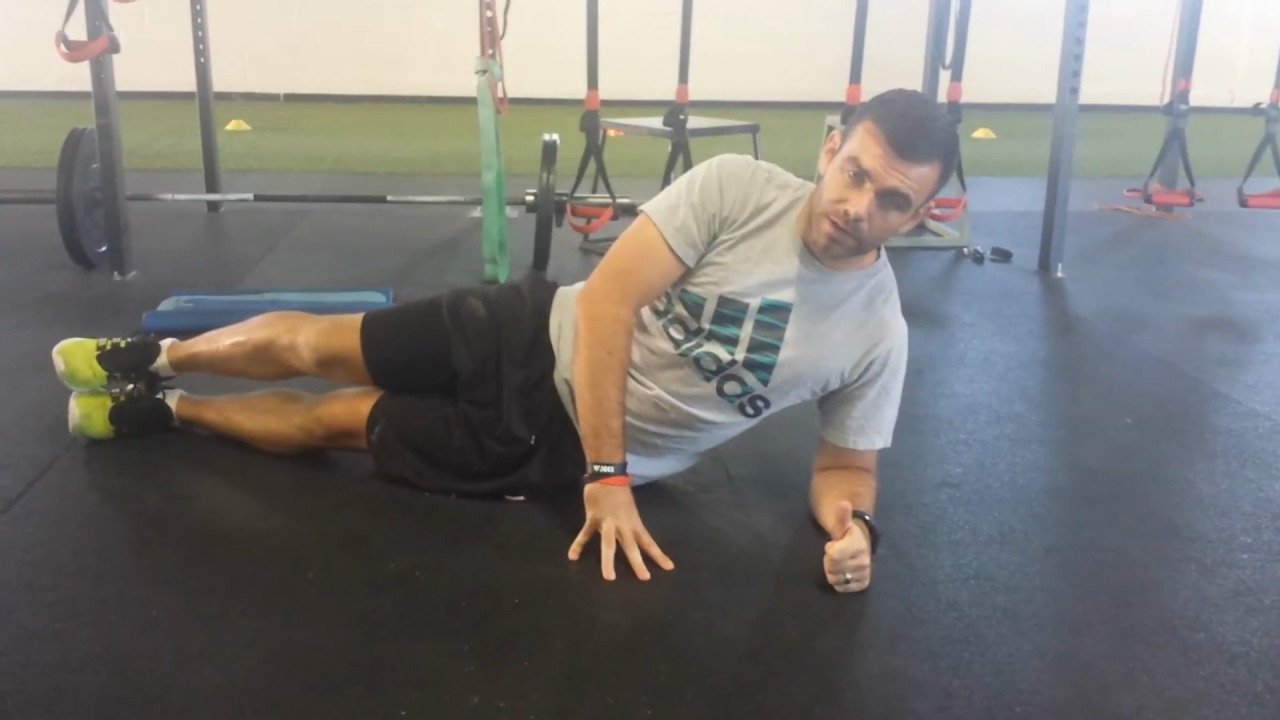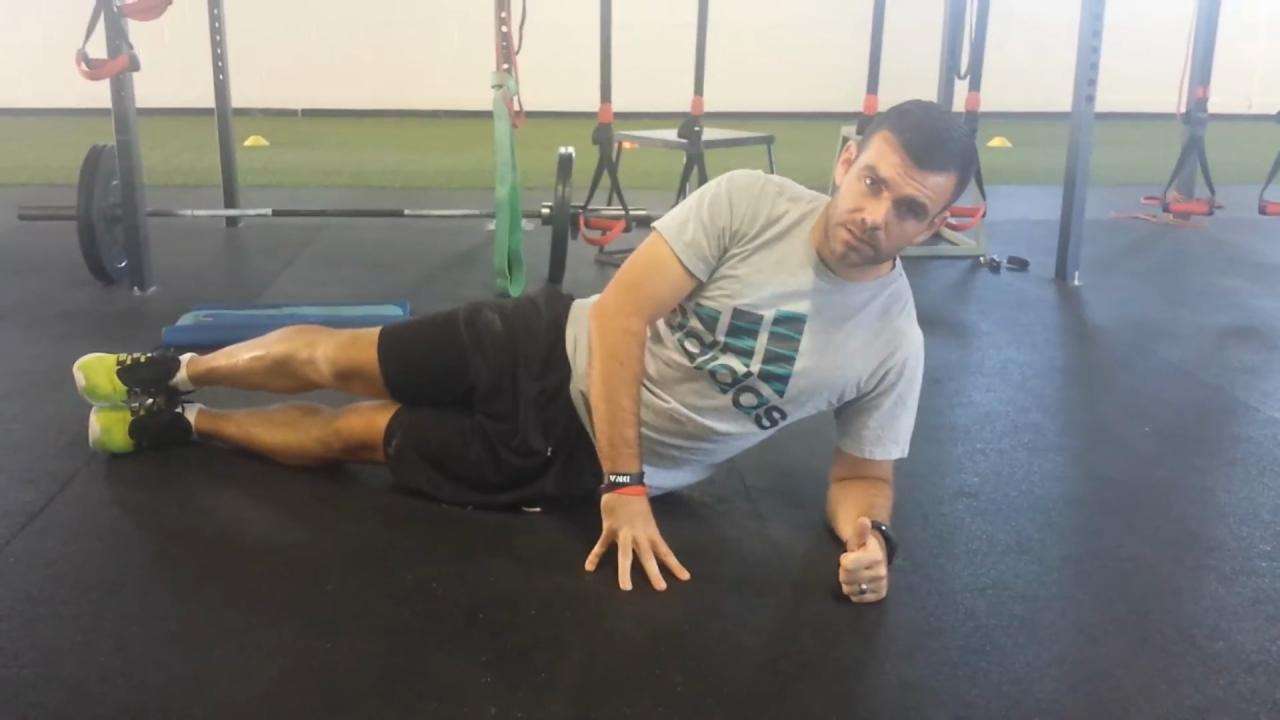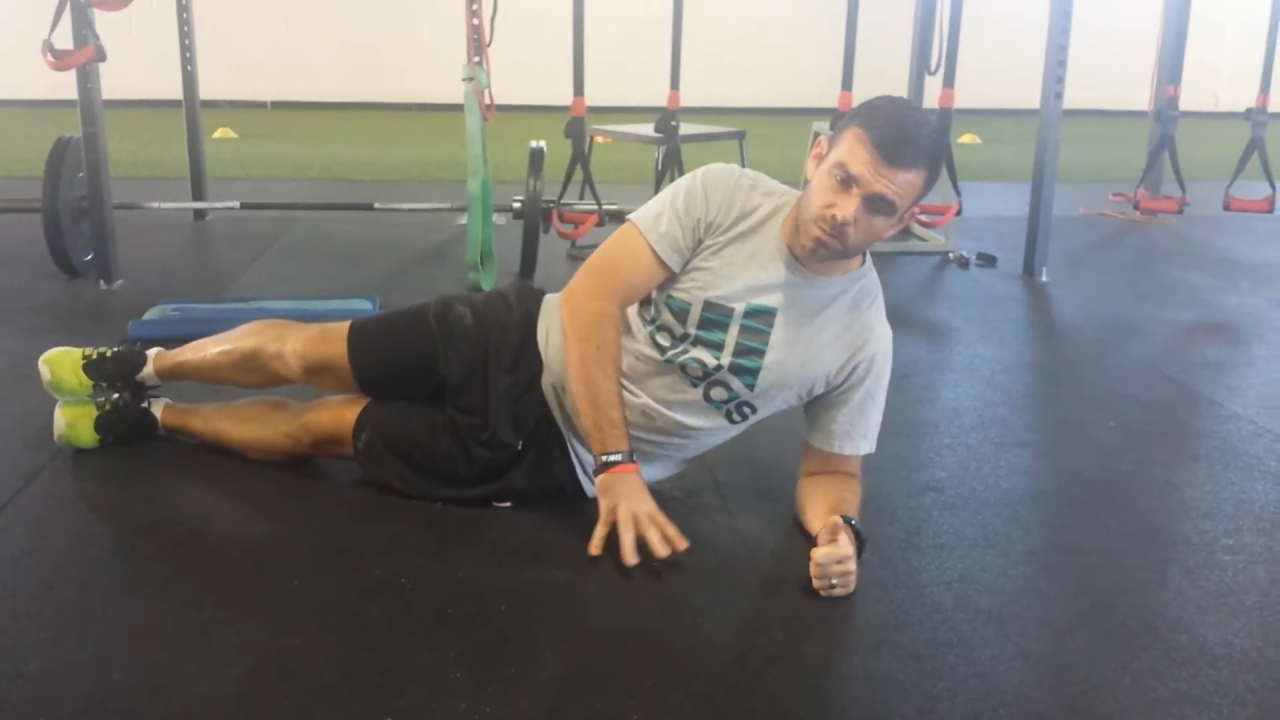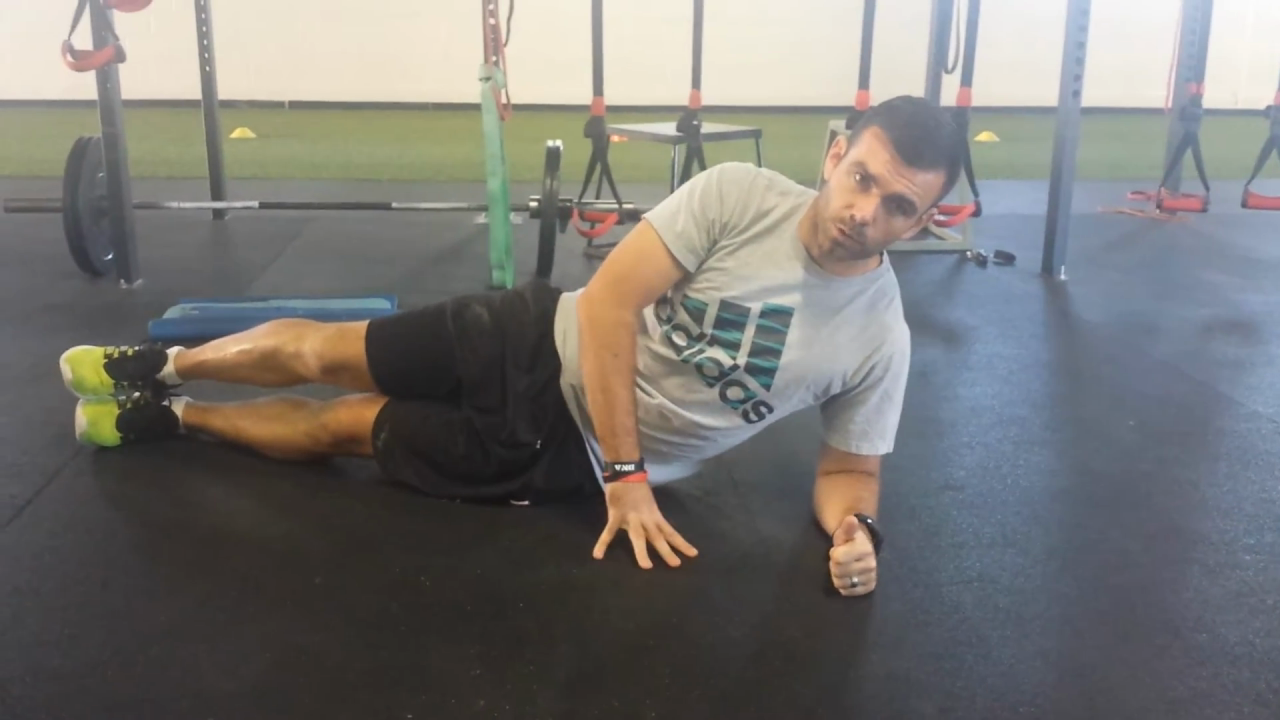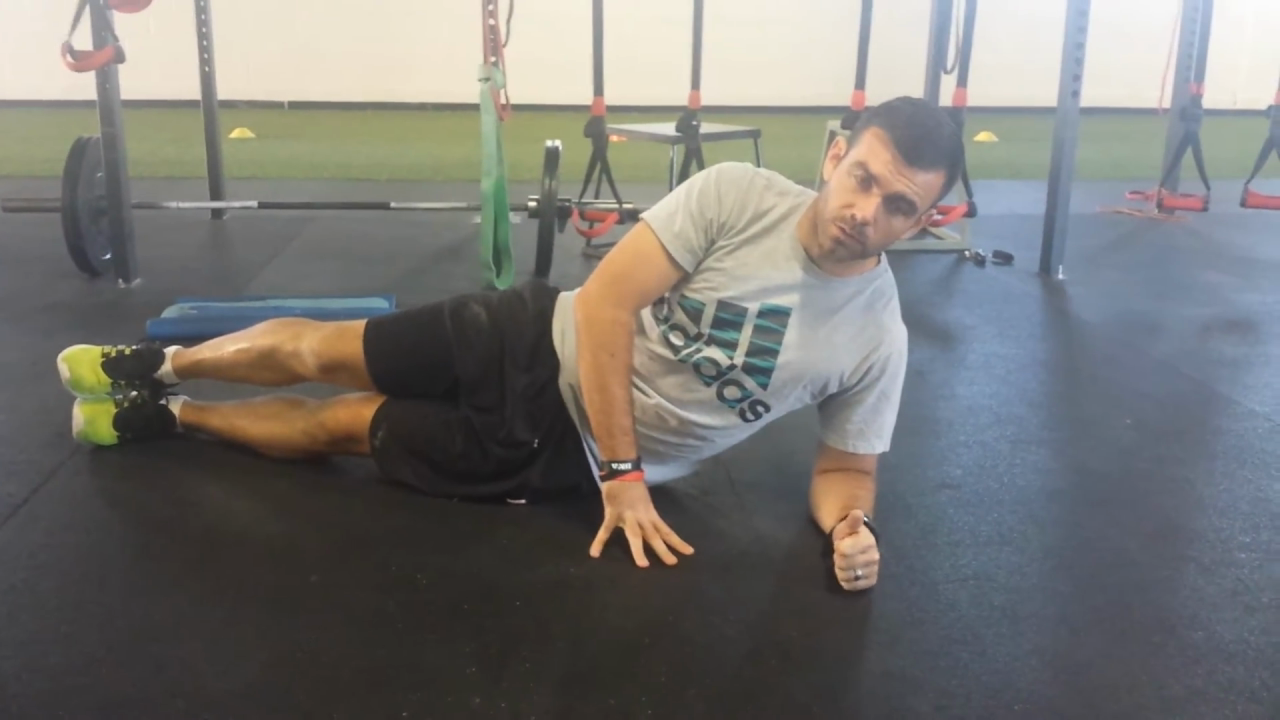
dt=0.4s
person 1, frame 1
left shoulder: (878, 334)
right shoulder: (736, 187)
left elbow: (846, 463)
right elbow: (608, 300)
left wrist: (853, 527)
right wrist: (611, 476)
left hip: (550, 444)
right hip: (534, 335)
left knee: (337, 419)
right knee: (314, 347)
left ankle: (164, 411)
right ankle: (158, 359)
person 1, frame 2
left shoulder: (893, 345)
right shoulder: (748, 201)
left elbow: (862, 474)
right elbow: (620, 315)
left wrist: (870, 537)
right wrist: (628, 487)
left hip: (563, 456)
right hip: (550, 348)
left knee: (354, 433)
right knee: (331, 361)
left ankle: (184, 424)
right ankle: (175, 374)
person 1, frame 3
left shoulder: (863, 340)
right shoulder: (723, 194)
left elbow: (831, 468)
right elbow: (590, 298)
left wrist: (839, 533)
right wrist: (622, 466)
left hip: (544, 453)
right hip: (524, 342)
left knee: (325, 426)
right knee: (302, 354)
left ankle: (150, 418)
right ankle: (142, 366)
person 1, frame 4
left shoulder: (879, 340)
right shoulder: (738, 193)
left elbow: (848, 469)
right elbow: (607, 302)
left wrist: (856, 530)
right wrist: (630, 475)
left hip: (557, 450)
right hip: (542, 342)
left knee: (343, 424)
right knee: (321, 352)
left ankle: (171, 416)
right ankle: (162, 367)
person 1, frame 5
left shoulder: (877, 340)
right shoulder: (736, 194)
left elbow: (844, 467)
right elbow: (605, 303)
left wrist: (853, 527)
right wrist: (625, 473)
left hip: (552, 449)
right hip: (537, 339)
left knee: (338, 423)
right knee: (318, 353)
left ankle: (167, 416)
right ankle: (159, 365)
